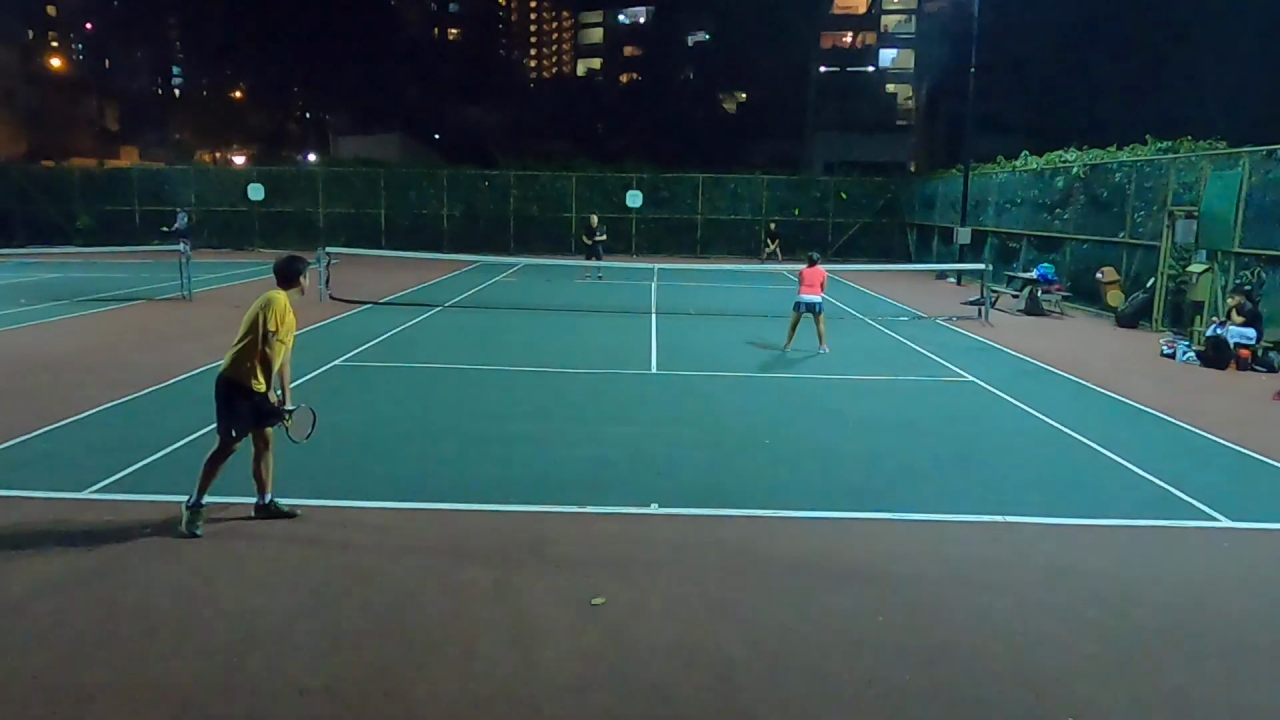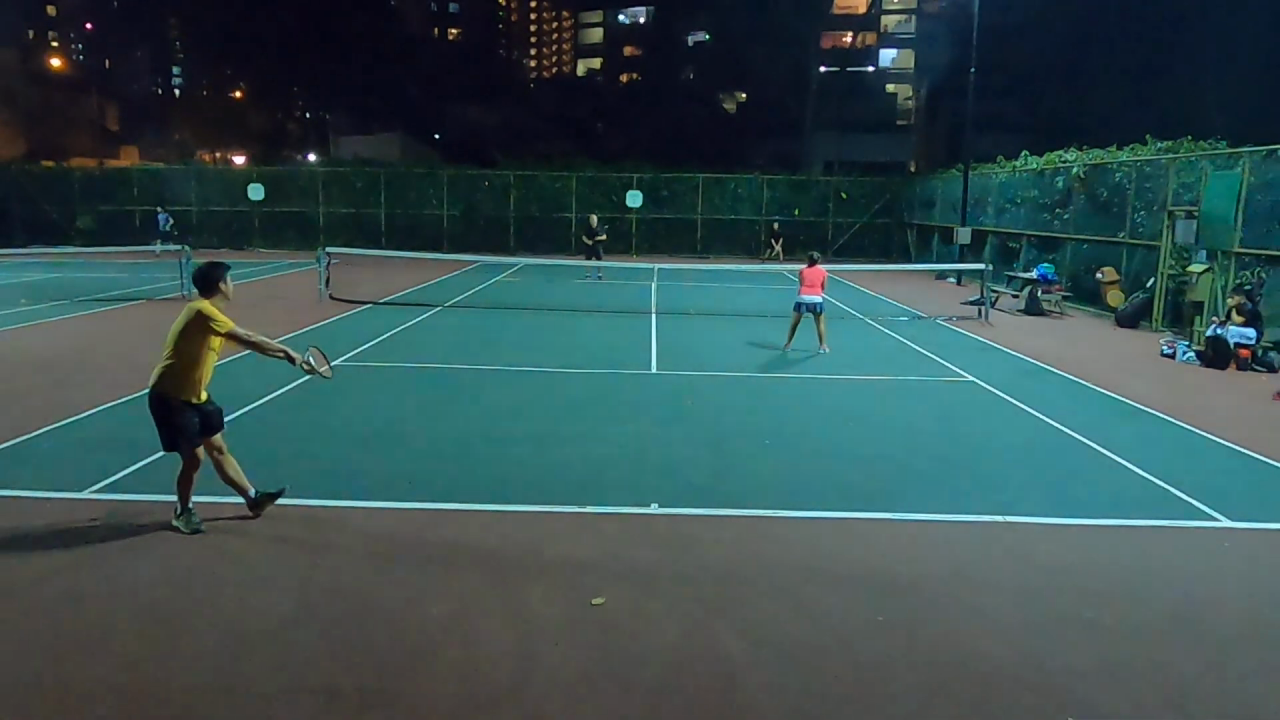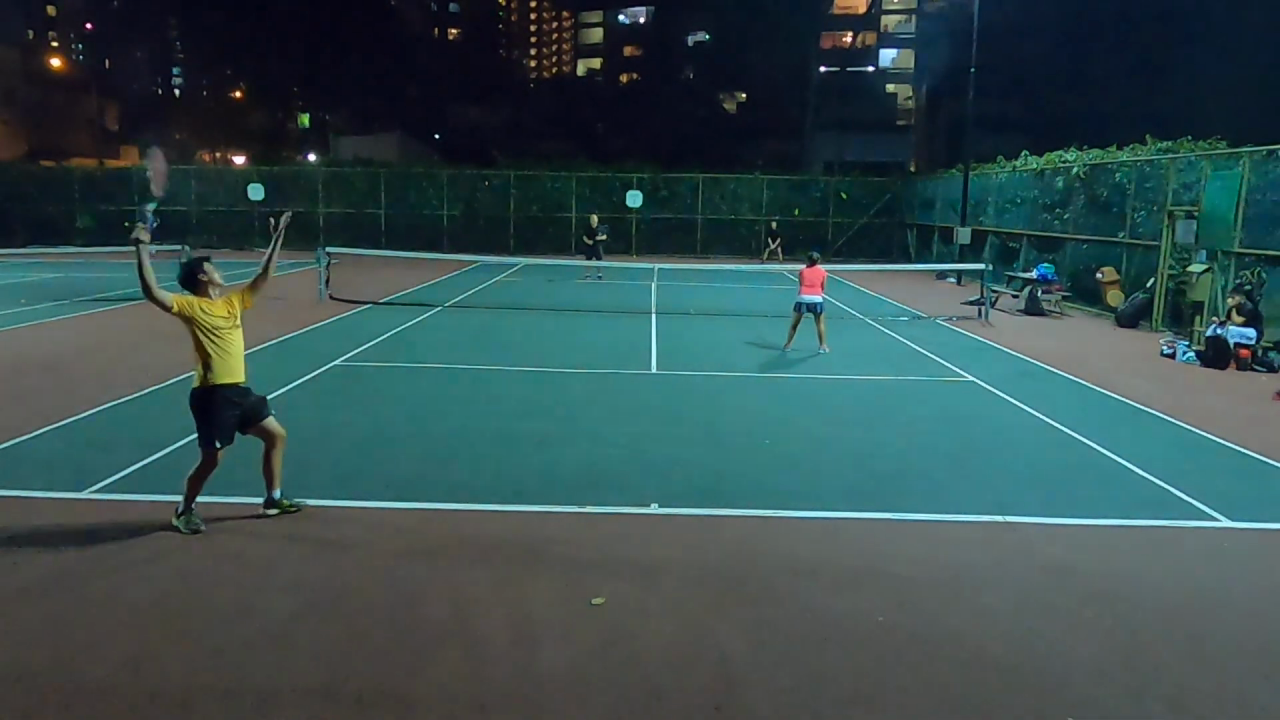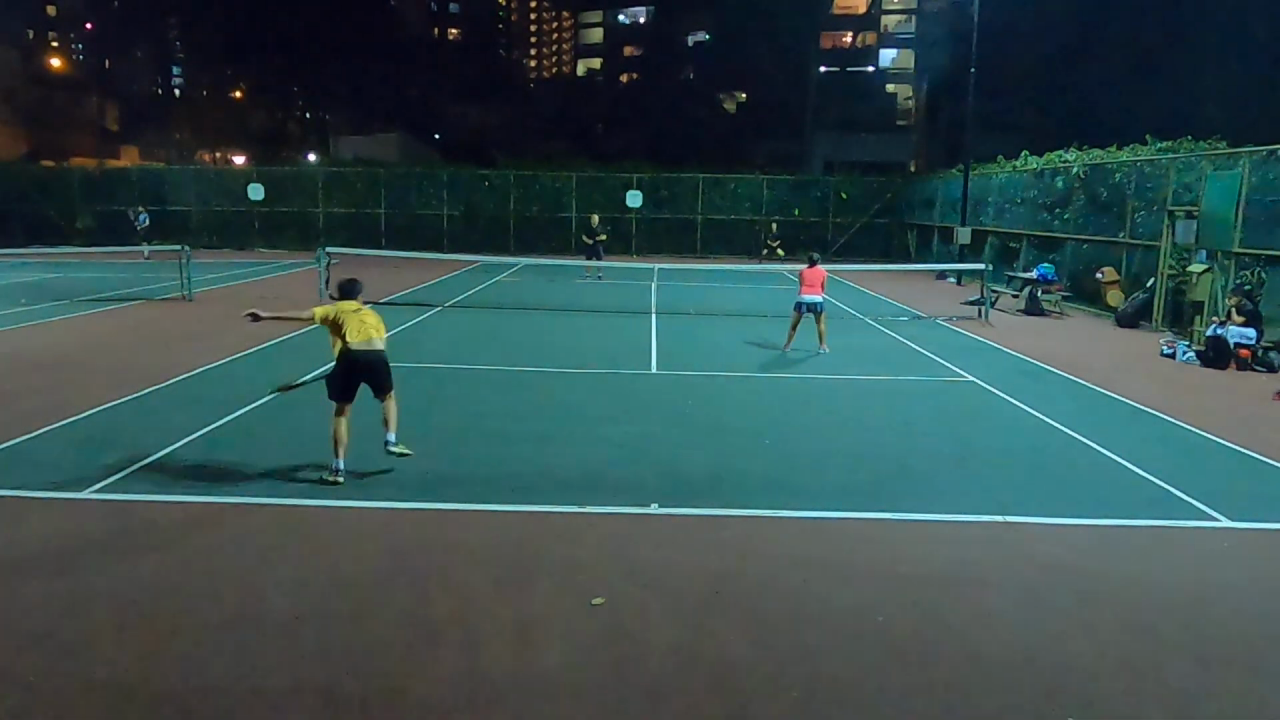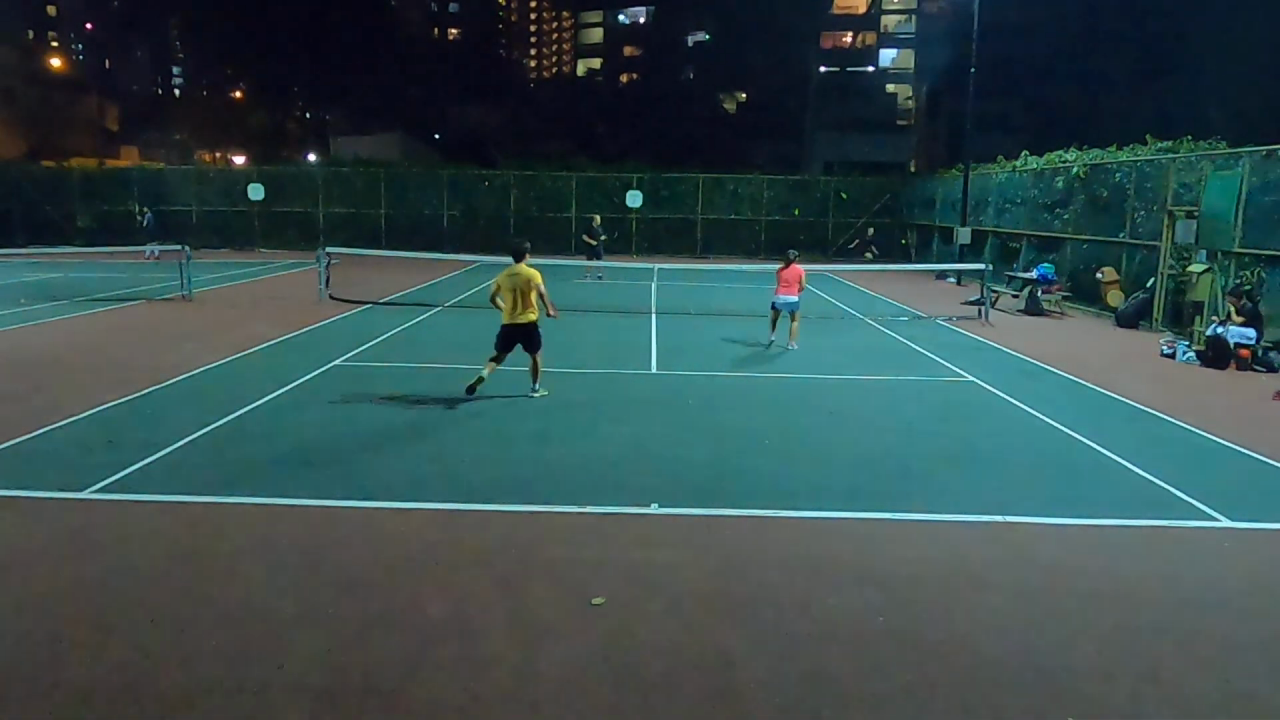
dt=1s
person 1, frame 1
left shoulder: (288, 312)
right shoulder: (275, 301)
left elbow: (283, 357)
right elbow: (267, 349)
left wrist: (286, 398)
right wrist: (270, 388)
left hip: (259, 386)
right hip: (237, 384)
left knee: (264, 442)
right knee: (227, 446)
left ankle: (265, 502)
right ankle: (194, 505)
person 1, frame 2
left shoulder: (212, 316)
right shoulder: (201, 311)
left elbow: (248, 343)
right elbow: (248, 340)
left wrist: (281, 353)
right wrist: (287, 351)
left hip: (195, 396)
right hip: (169, 398)
left knee: (218, 449)
right knee: (194, 458)
left ankle: (253, 498)
right ankle: (183, 512)
person 1, frame 3
left shoulder: (234, 302)
right shoulder: (191, 307)
left elbow: (264, 275)
right elbow: (152, 292)
left wrist: (278, 238)
right wrist: (143, 249)
left hip: (239, 390)
right hip: (213, 394)
left knee: (276, 435)
right knee: (212, 458)
left ankle: (274, 499)
right ankle: (184, 511)
person 1, frame 4
left shoulder: (332, 309)
right shoulder: (372, 314)
left elbow: (304, 315)
right elbow: (382, 344)
left wrist: (267, 315)
left hip: (349, 357)
right hip: (377, 355)
left knee: (341, 413)
right knee: (388, 398)
left ankle: (338, 468)
right ankle: (391, 441)
person 1, frame 5
left shoulder: (503, 275)
right shoulder: (532, 273)
left elbow: (492, 298)
right elbow: (542, 293)
right wrist: (549, 309)
left hip: (508, 324)
right hip: (528, 323)
left knee: (499, 356)
right knee: (535, 356)
left ankle: (481, 376)
right ankle: (536, 388)
